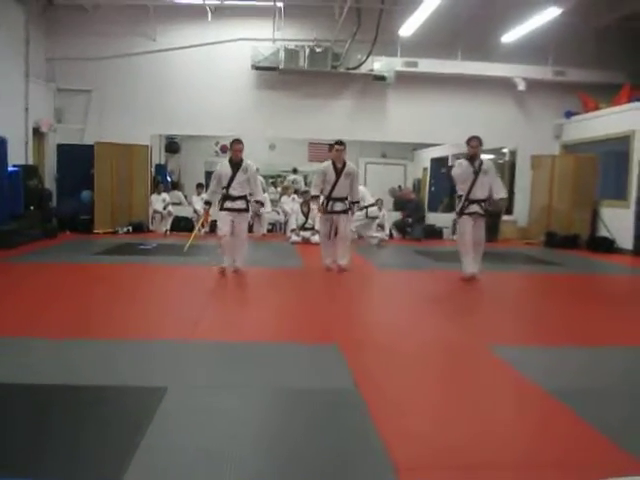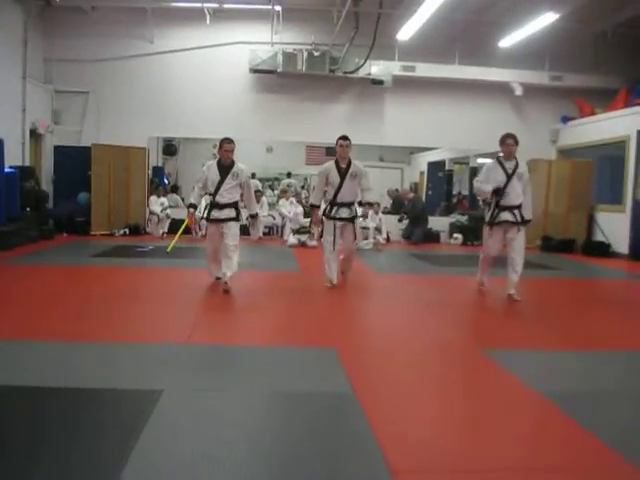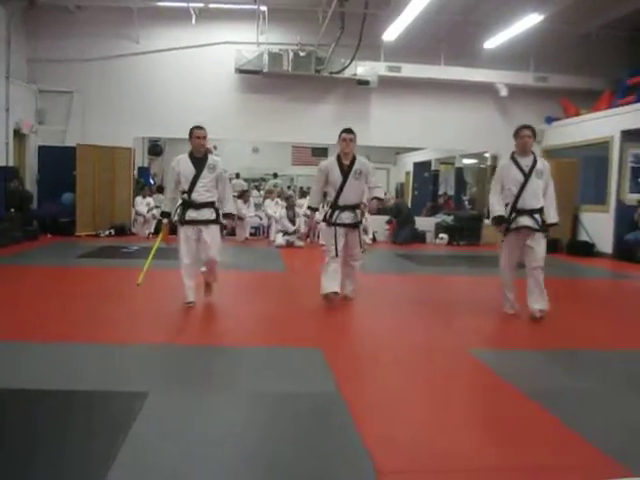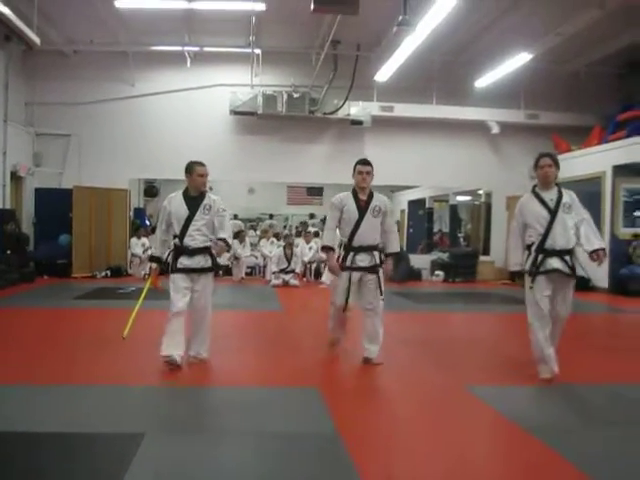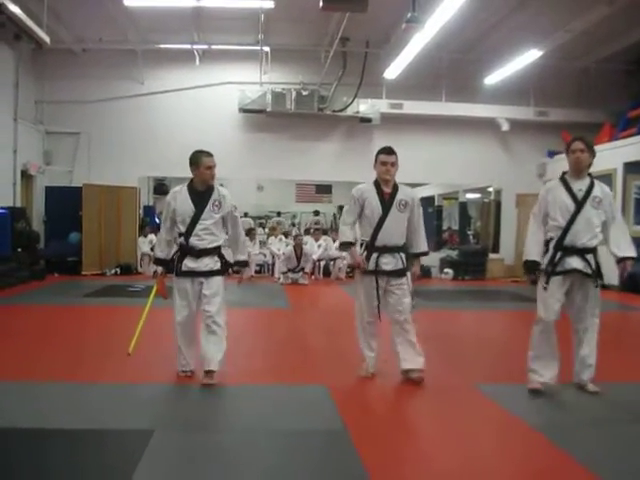
dt=0.7s
person 1, frame 1
left shoulder: (488, 165)
right shoulder: (460, 163)
left elbow: (495, 183)
right elbow: (458, 178)
left wrist: (501, 197)
right wrist: (468, 163)
left hip: (480, 207)
right hip: (464, 206)
left knee: (478, 241)
right knee: (466, 240)
left ankle: (473, 269)
right ankle: (469, 270)
person 1, frame 2
left shoulder: (523, 169)
right shoulder: (491, 167)
left elbow: (526, 194)
right elbow: (478, 185)
left wrist: (527, 216)
right wrist: (492, 190)
left hip: (515, 216)
right hip: (495, 215)
left knee: (516, 254)
right knee: (489, 252)
left ankle: (513, 289)
right ankle: (482, 279)
person 1, frame 3
left shoulder: (543, 165)
right shoulder: (505, 167)
left elbow: (549, 194)
right elbow: (495, 193)
left wrist: (551, 220)
right wrist: (498, 216)
left hip: (535, 221)
right hip: (512, 220)
left knee: (537, 264)
right knee: (508, 265)
left ankle: (537, 307)
right ankle: (510, 303)
person 1, frame 4
left shoulder: (570, 198)
right shoulder: (526, 202)
left elbow: (584, 223)
right elbow: (516, 236)
left wrist: (596, 247)
right wrist: (516, 267)
left hip: (564, 263)
right hip: (538, 263)
left knee: (560, 315)
right knee: (540, 315)
left ankle: (545, 355)
right ankle: (547, 366)
person 1, frame 5
left shoulder: (602, 191)
right shoulder: (551, 189)
left elbow: (614, 224)
right elbow: (537, 226)
left wrist: (625, 253)
right wrist: (532, 261)
left hip: (586, 263)
right hip: (555, 261)
left knee: (586, 321)
right knee: (545, 318)
left ankle: (583, 376)
right ankle: (539, 376)
person 2, frame 1
left shoulder: (249, 166)
right shoulder: (222, 166)
left elbow: (256, 185)
right elbow: (214, 185)
left wrist: (258, 201)
right wrist: (208, 203)
left hip: (242, 205)
right hip: (226, 204)
left knee: (241, 236)
right knee: (223, 233)
left ankle: (237, 264)
right ankle: (225, 262)
person 2, frame 2
left shoulder: (241, 170)
right shoulder: (209, 167)
left elbow: (248, 193)
right elbow: (199, 188)
left wrist: (253, 214)
right wrist: (192, 208)
left hip: (231, 213)
right hip: (213, 212)
left knee: (231, 247)
right knee: (213, 248)
left ankle: (227, 280)
right ankle: (217, 274)
person 2, frame 3
left shoulder: (215, 163)
right shoulder: (179, 162)
left elbow: (224, 189)
right elbow: (171, 190)
left wrist: (228, 214)
right wrist: (166, 217)
left hip: (209, 214)
right hip: (187, 214)
left knee: (211, 255)
right knee: (187, 258)
left ankle: (208, 277)
right ankle: (190, 296)
person 2, frame 4
left shoulder: (215, 202)
right shoulder: (172, 201)
left elbow: (224, 227)
right elbow: (162, 232)
left wrist: (222, 242)
right wrist: (156, 260)
left hip: (204, 261)
right hip: (179, 260)
left knee: (202, 310)
right knee: (177, 308)
left ankle: (197, 351)
right ankle: (172, 354)
person 2, frame 5
left shoulder: (223, 196)
right shoulder: (176, 196)
left elbow: (235, 231)
right elbow: (167, 231)
left wrist: (241, 261)
right wrist: (161, 262)
left hip: (213, 263)
right hip: (184, 262)
left knee: (213, 316)
right knee: (184, 316)
left ankle: (210, 368)
right ankle: (186, 364)
person 3, frame 1
left shoulder: (352, 169)
right shoulder: (324, 168)
left elbow: (354, 189)
right elbow: (316, 186)
left wrist: (354, 205)
right wrist: (317, 202)
left hip: (343, 206)
right hip: (328, 205)
left knee: (344, 235)
right knee: (327, 236)
left ankle: (341, 262)
right ankle: (328, 262)
person 3, frame 2
left shoulder: (359, 169)
right shoulder: (326, 168)
left elbow: (366, 189)
right elbow: (318, 191)
left wrist: (367, 206)
right wrist: (315, 212)
left hip: (350, 212)
right hip: (332, 212)
left knee: (350, 247)
right knee: (331, 246)
left ankle: (344, 269)
right ankle: (331, 279)
person 3, frame 3
left shoulder: (365, 165)
right shoulder: (326, 165)
left elbow: (374, 186)
right elbow: (317, 190)
left wrist: (374, 200)
right wrist: (312, 213)
left hip: (354, 216)
right hip: (334, 216)
left knee: (352, 257)
right knee: (332, 254)
left ankle: (347, 289)
right ankle: (331, 291)
person 3, frame 4
left shoulder: (383, 203)
right shoulder: (340, 200)
left elbow: (390, 232)
right elbow: (330, 228)
left wrist: (389, 258)
right wrist: (330, 255)
left hip: (372, 260)
right hip: (347, 259)
left knee: (374, 307)
right knee: (339, 303)
left ankle: (371, 352)
right ankle: (336, 334)
person 3, frame 5
left shoulder: (409, 196)
right shoulder: (360, 192)
left elbow: (416, 229)
right elbow: (346, 223)
left wrist: (415, 260)
right wrist: (352, 250)
left hip: (398, 261)
right hip: (369, 261)
left knee: (402, 315)
right knee: (367, 316)
left ankle: (411, 366)
right ankle: (369, 363)
